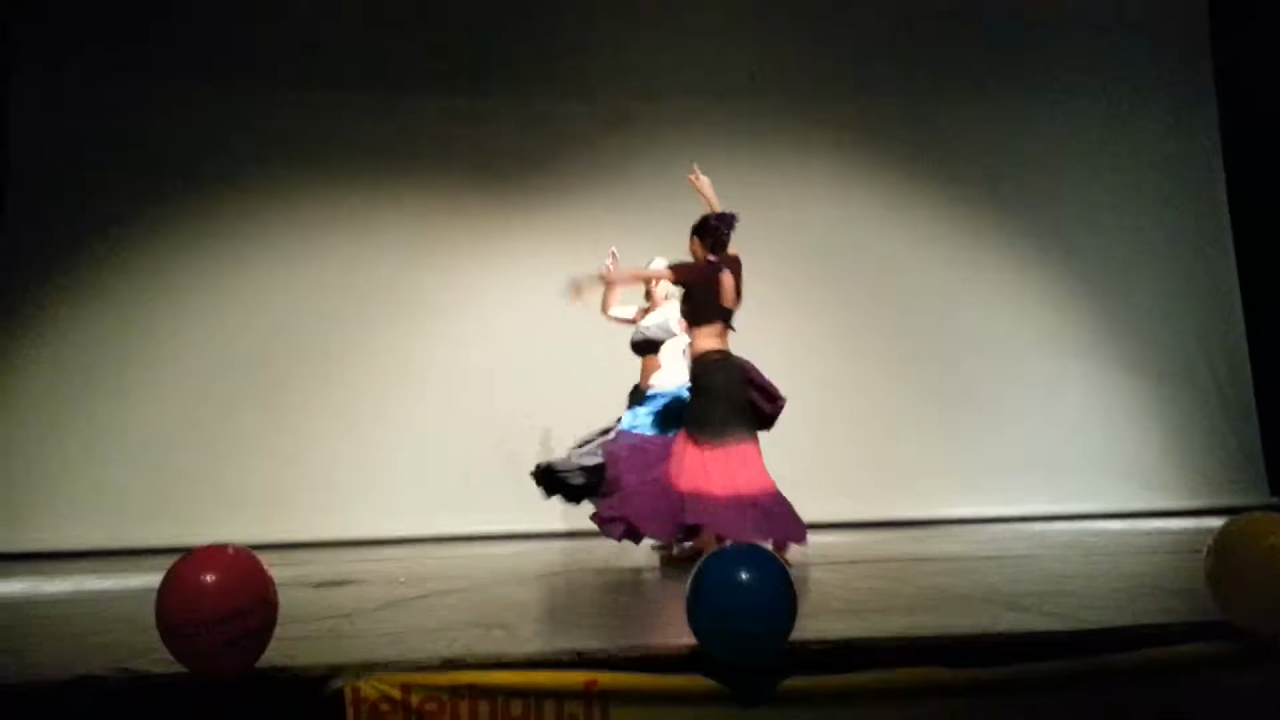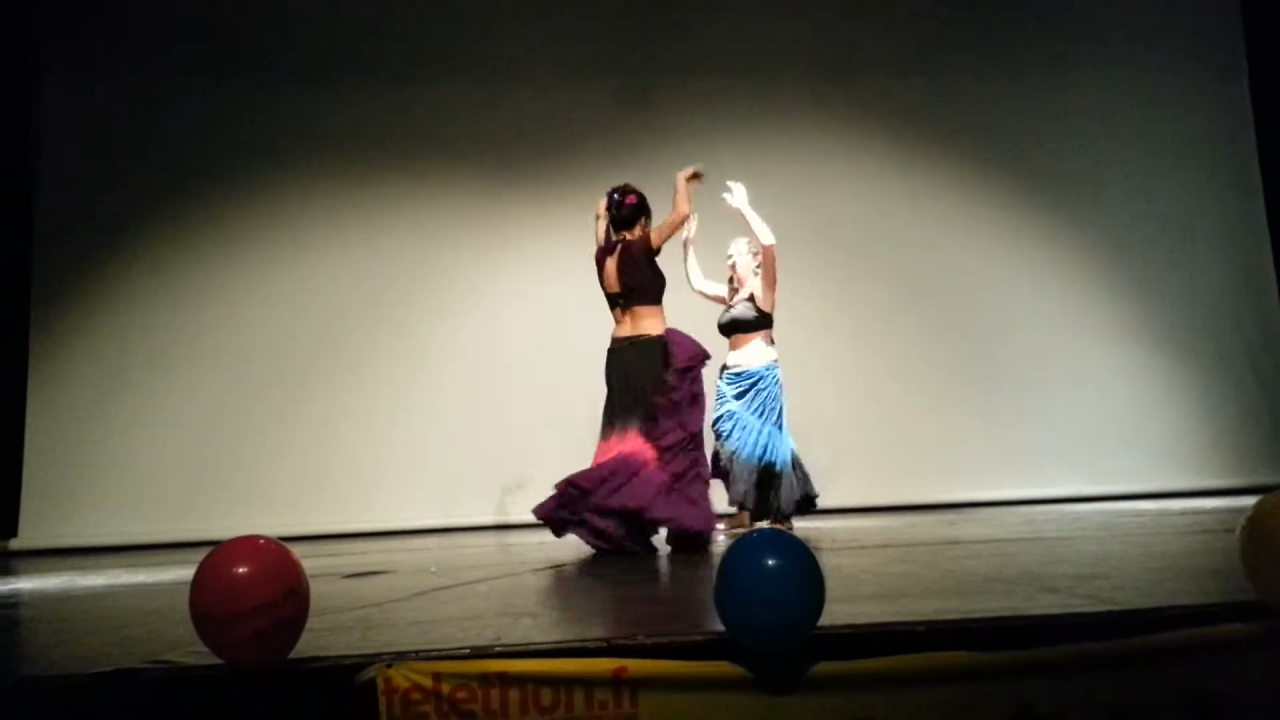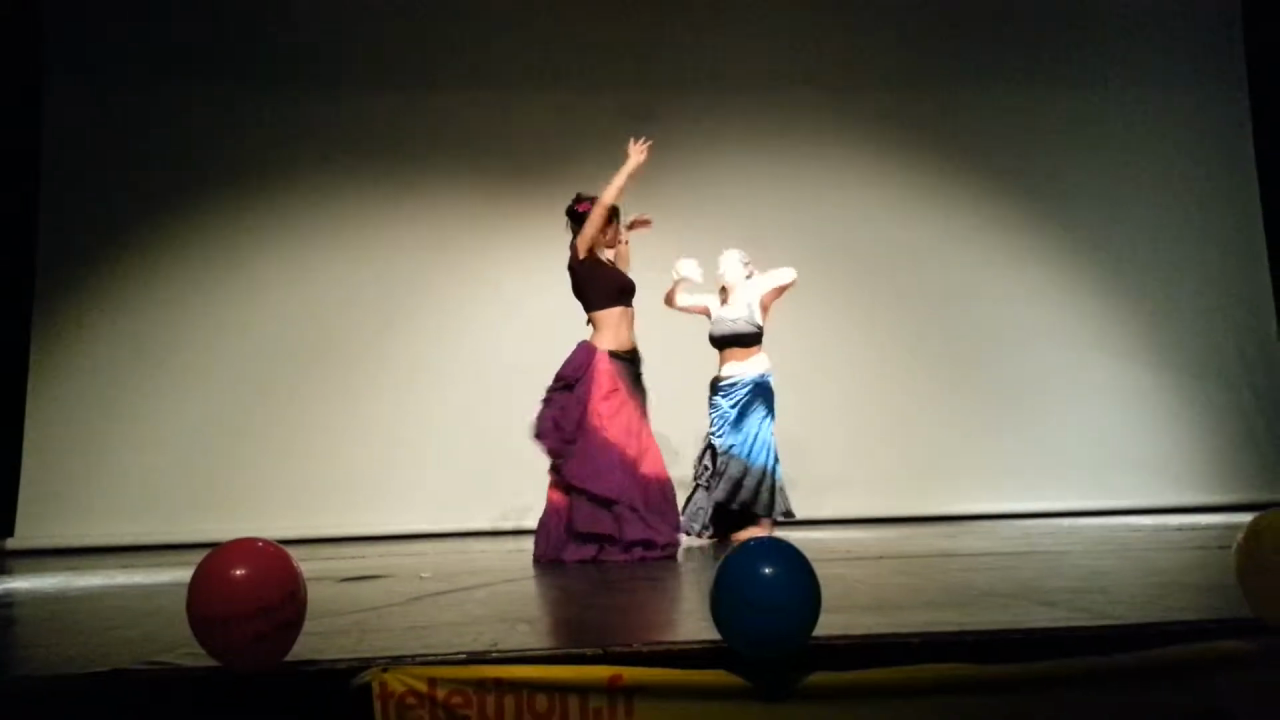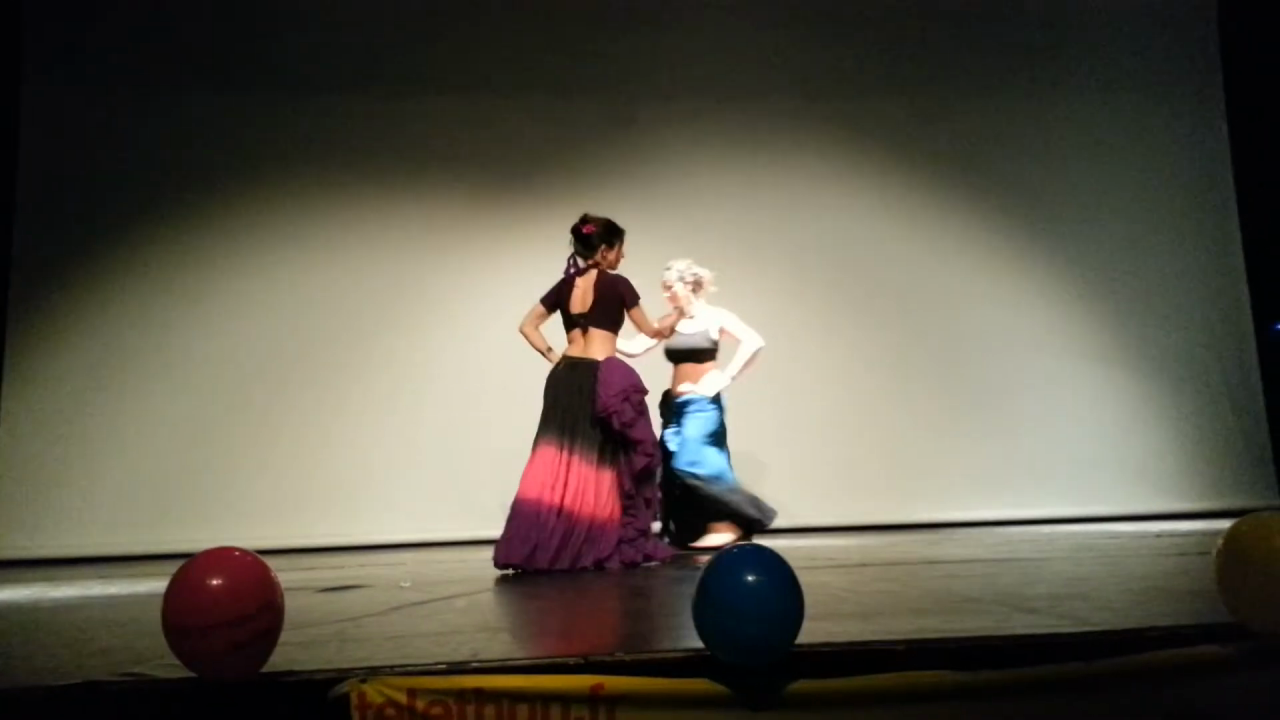
dt=1s
person 1, frame 1
left shoulder: (698, 273)
right shoulder: (732, 269)
left elbow: (639, 274)
right elbow: (728, 230)
left wrist: (607, 275)
right wrist: (708, 193)
left hip: (710, 372)
right hip: (729, 371)
left knee: (718, 455)
right knee: (723, 455)
right ankle: (713, 535)
person 1, frame 2
left shoulder: (605, 257)
right shoulder: (639, 251)
right elbow: (681, 214)
left wrist: (602, 216)
right wrist: (681, 182)
left hip: (620, 356)
right hip: (653, 353)
left knee: (634, 440)
right knee: (669, 439)
left ankle: (627, 530)
right ankle: (681, 529)
person 1, frame 3
left shoulder: (601, 264)
right shoulder: (581, 258)
right elbow: (599, 205)
left wrist: (626, 233)
right wrist: (632, 165)
left hip: (626, 365)
right hip: (601, 365)
left knee: (627, 451)
right knee: (604, 451)
left ankle: (613, 538)
right ankle: (594, 540)
person 1, frame 4
left shoulder: (565, 285)
right shoulder: (615, 284)
left elbow: (527, 325)
right elbow: (651, 328)
left wrist: (551, 356)
right wrist: (672, 323)
left hip: (564, 378)
right hip: (603, 378)
left knee: (560, 461)
right knee: (616, 461)
left ankle: (537, 546)
right ankle: (629, 544)
person 2, frame 1
left shoulder: (678, 311)
right shoulder: (642, 314)
right elbow: (608, 310)
right wrist: (611, 279)
left hip: (671, 397)
right hip: (644, 401)
left knee: (665, 459)
person 2, frame 2
left shoulder: (764, 288)
right shoulder: (730, 293)
left elbow: (768, 244)
right elbow: (696, 282)
left wrist: (743, 206)
right wrist: (688, 242)
left hip: (761, 377)
right hip: (731, 380)
left knee: (763, 442)
right knee: (734, 443)
left ankle: (780, 516)
right ankle: (746, 510)
person 2, frame 3
left shoulder: (757, 299)
right shoulder: (714, 305)
left elbow: (789, 276)
right elbow: (673, 302)
left wrist: (757, 285)
right wrist: (681, 278)
left hip: (754, 388)
right hip: (724, 393)
left knee: (749, 448)
right knee: (724, 454)
left ankle: (762, 521)
right ankle: (727, 524)
person 2, frame 4
left shoulder: (714, 316)
left elbow: (755, 342)
right elbow: (636, 348)
left wrist: (726, 377)
left hip: (703, 404)
right hip: (676, 405)
left knee: (693, 462)
right knee: (677, 465)
left ankle: (725, 525)
